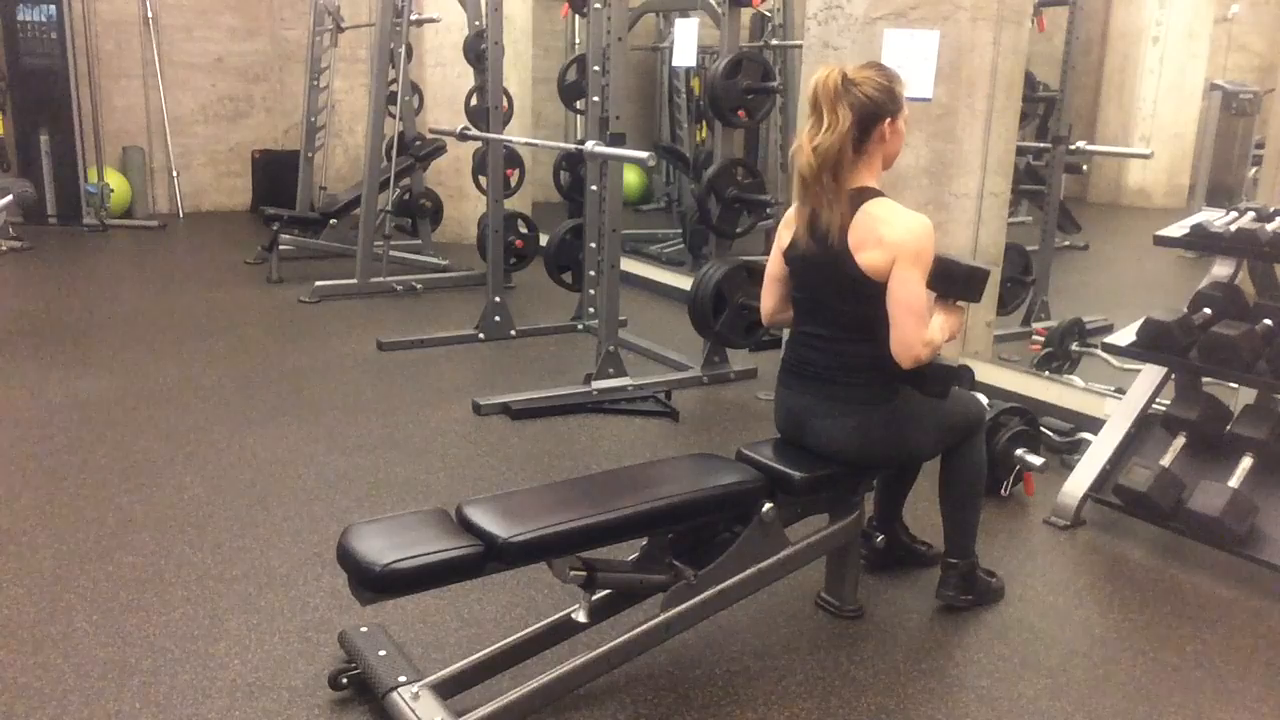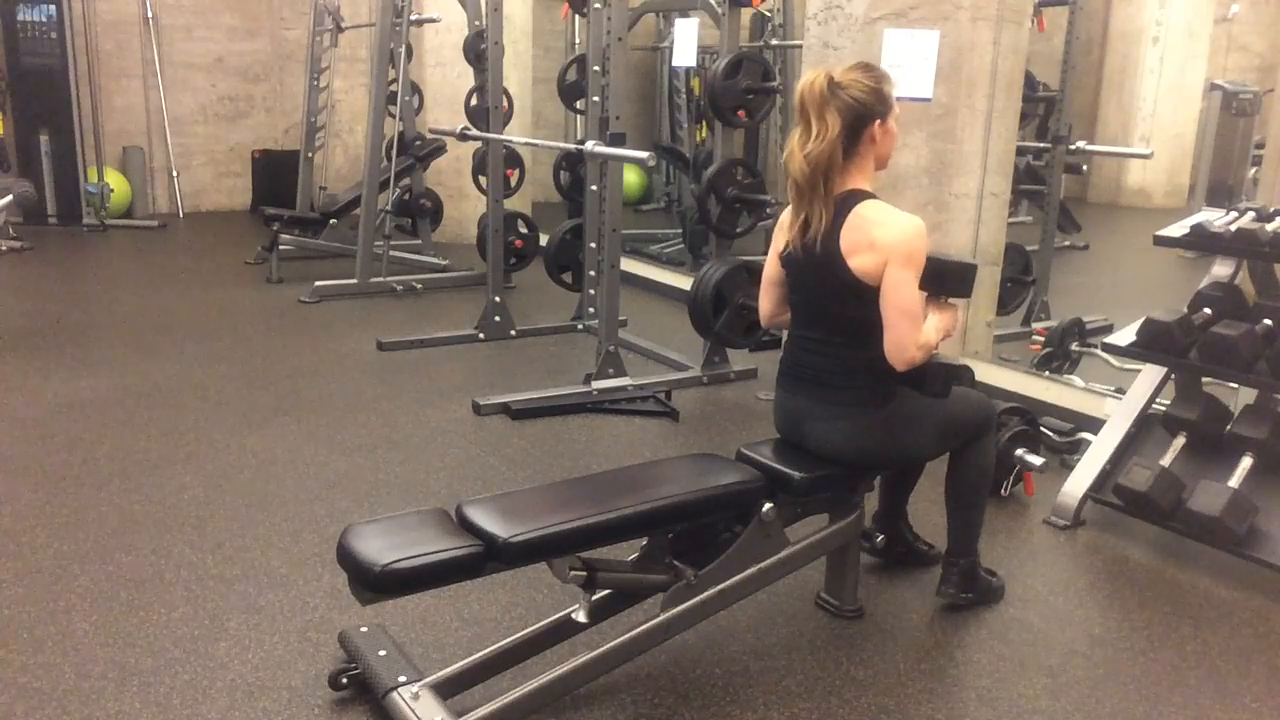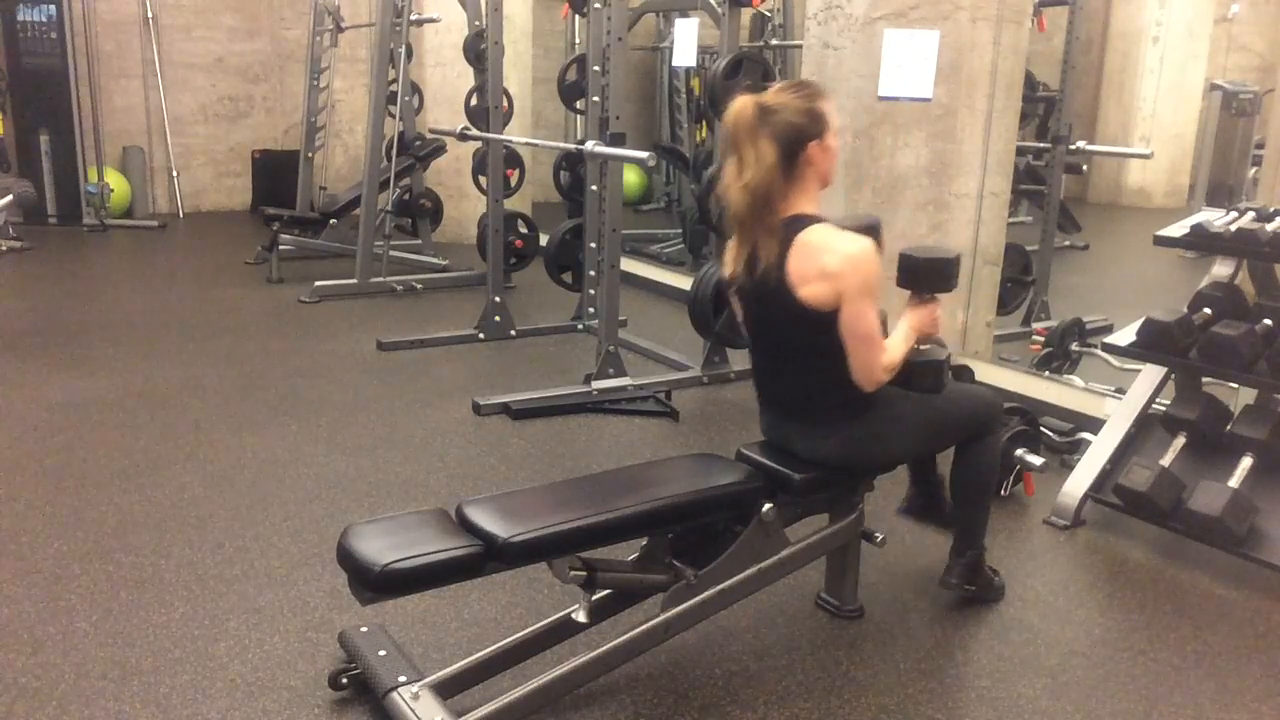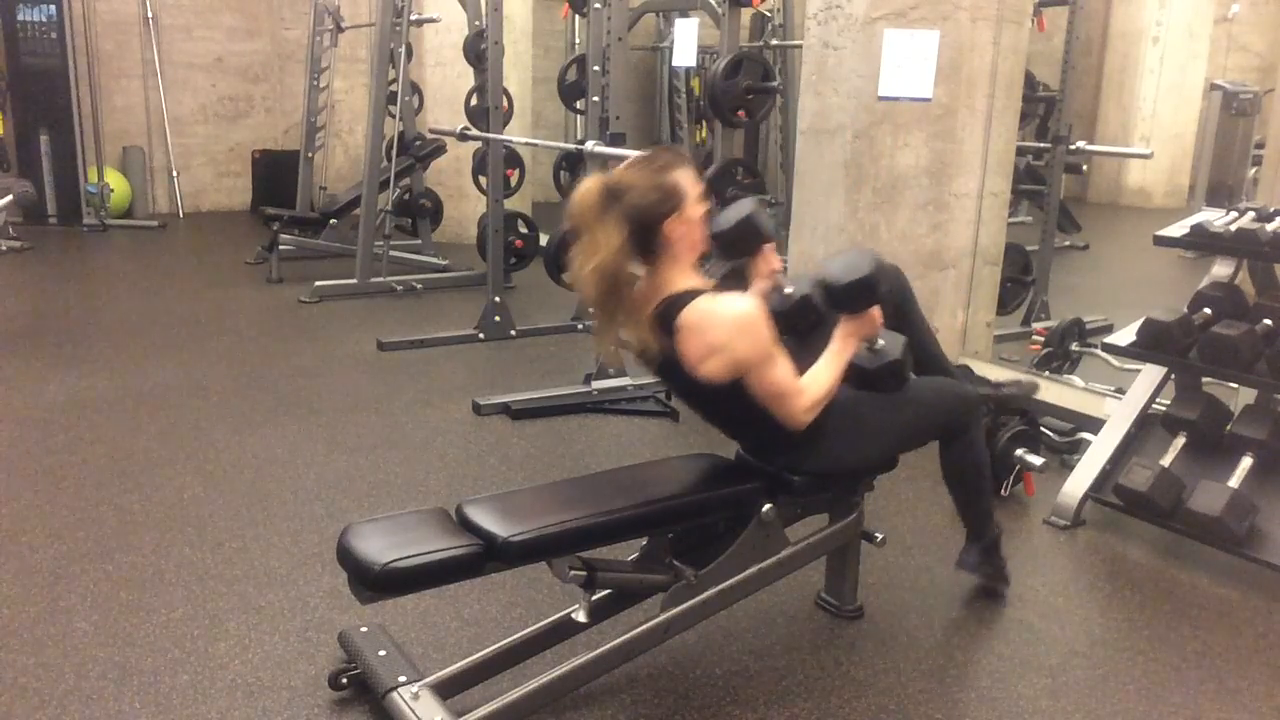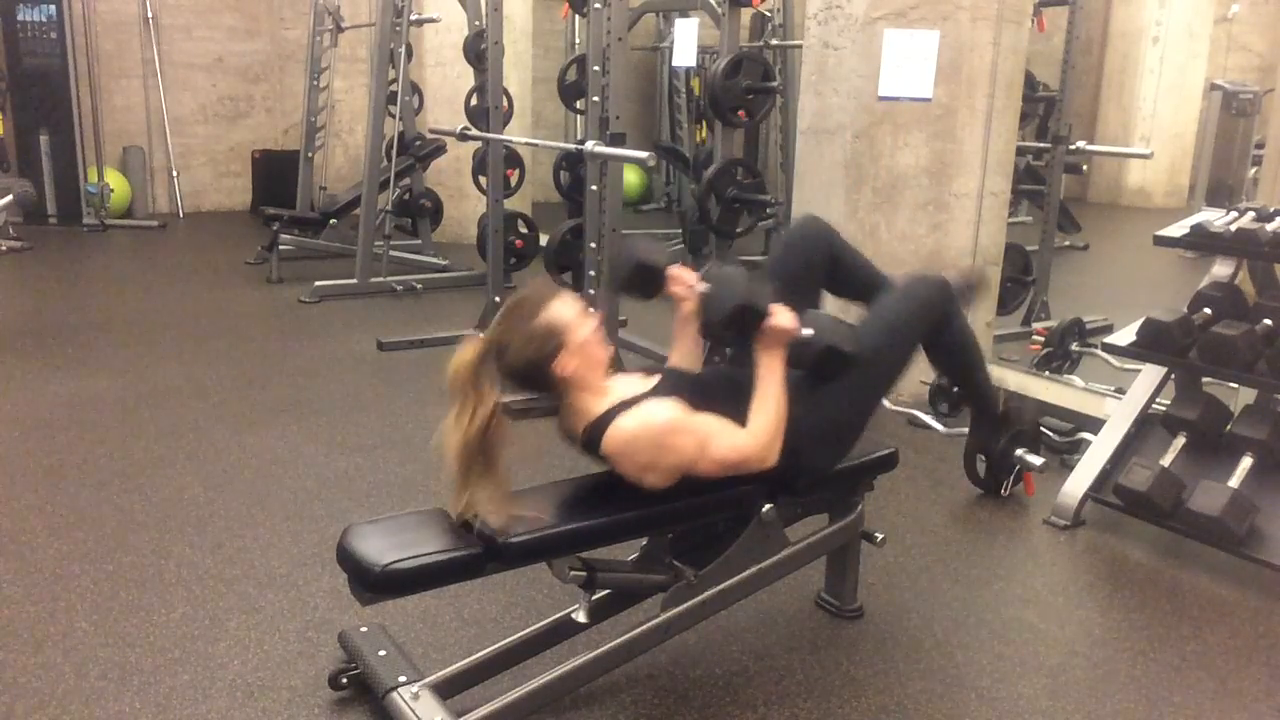
dt=0.4s
person 1, frame 1
left shoulder: (797, 211)
right shoulder: (904, 228)
left elbow: (772, 312)
right elbow: (909, 352)
right wrist: (946, 322)
left hip: (794, 410)
right hip: (857, 425)
left knee: (918, 403)
right knee: (967, 415)
left ankle: (886, 534)
right ankle: (961, 573)
person 1, frame 2
left shoulder: (794, 213)
right shoulder: (896, 230)
left elbow: (771, 315)
right elbow: (904, 353)
right wrist: (939, 321)
left hip: (793, 411)
right hip: (854, 427)
left knee: (919, 402)
right knee: (976, 414)
left ankle: (891, 530)
right ankle: (962, 571)
person 1, frame 3
left shoulder: (742, 237)
right shoulder: (845, 251)
right elbow: (871, 374)
right wrist: (913, 324)
left hip: (779, 421)
right hip: (840, 435)
right knee: (983, 408)
left ankle: (926, 493)
right ankle: (968, 565)
person 1, frame 4
left shoulder: (639, 301)
right shoulder: (728, 316)
right elbow: (799, 410)
left wrist: (758, 288)
right wrist: (847, 339)
left hip: (758, 425)
right hip: (809, 443)
right knee: (958, 403)
left ankle: (970, 384)
right ankle: (983, 545)
person 1, frame 5
left shoulder: (589, 401)
right shoulder: (639, 433)
right elbow: (763, 452)
left wrist: (687, 315)
right wrist: (771, 354)
left hip: (748, 392)
right hip: (801, 436)
left knee: (809, 235)
right knee: (925, 294)
left ankle: (900, 318)
right ankle: (987, 410)
